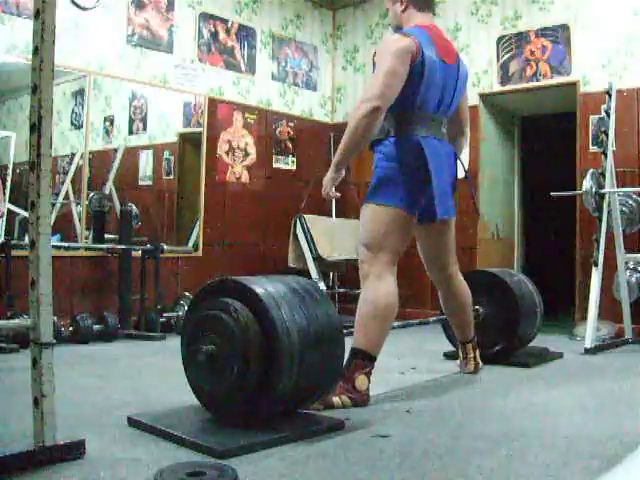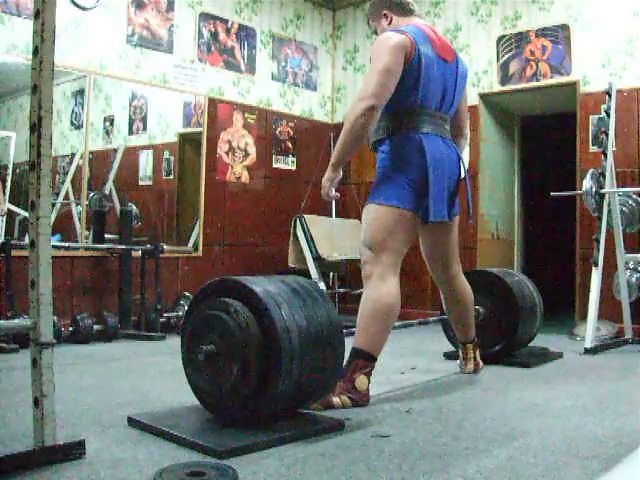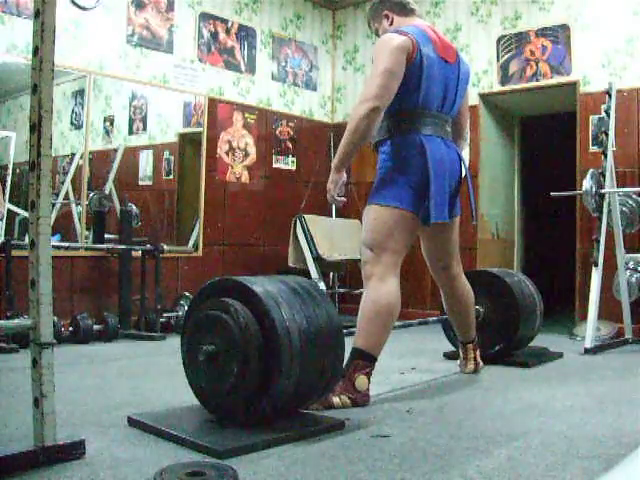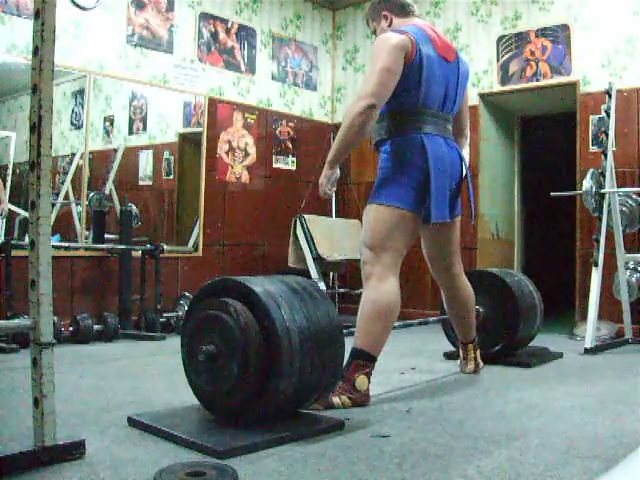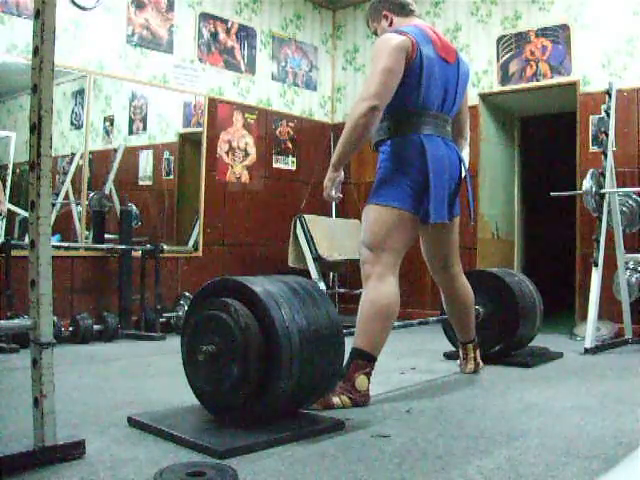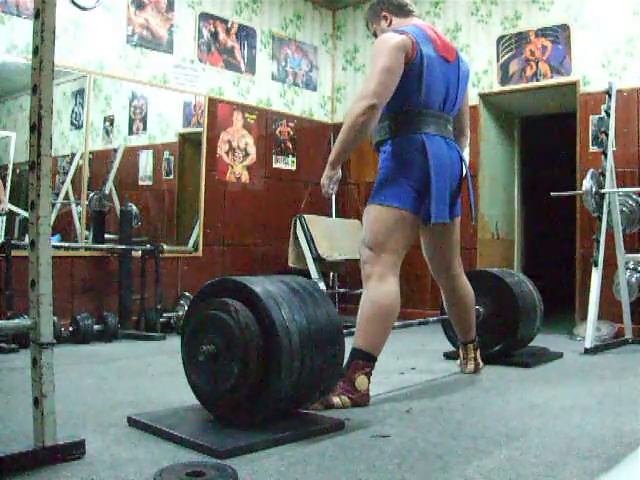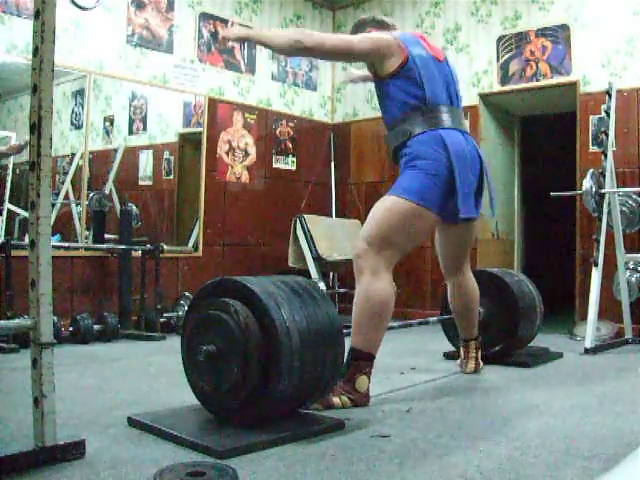
dt=0.7s
person 1, frame 1
left shoulder: (401, 41)
right shoulder: (454, 56)
left elbow: (373, 105)
left wrist: (337, 166)
left hip: (403, 157)
right hip: (440, 160)
left knee: (375, 266)
right knee: (445, 269)
left ankle: (355, 381)
right ankle: (469, 353)
person 1, frame 2
left shoulder: (395, 39)
right shoulder: (452, 55)
left elbow: (369, 104)
left wrist: (334, 166)
left hip: (407, 156)
right hip: (444, 160)
left knee: (378, 266)
right knee: (447, 269)
left ankle: (354, 382)
right ankle: (470, 353)
person 1, frame 3
left shoulder: (397, 40)
right shoulder: (455, 55)
left elbow: (372, 105)
left wrist: (338, 167)
left hip: (408, 156)
right hip: (445, 159)
left knee: (378, 266)
right knee: (448, 269)
left ankle: (355, 383)
right ankle: (471, 354)
person 1, frame 4
left shoulder: (396, 38)
right shoulder: (453, 53)
left elbow: (368, 102)
left wrist: (331, 163)
left hip: (409, 155)
right hip: (446, 159)
left knee: (378, 265)
right knee: (448, 269)
left ankle: (354, 382)
right ankle: (471, 354)
person 1, frame 5
left shoulder: (397, 39)
right shoulder: (454, 55)
left elbow: (371, 104)
left wrist: (335, 166)
left hip: (408, 156)
right hip: (445, 160)
left knee: (377, 266)
right knee: (447, 268)
left ankle: (355, 382)
right ankle: (471, 354)
person 1, frame 6
left shoulder: (396, 39)
right shoulder: (453, 54)
left elbow: (369, 103)
left wrist: (333, 163)
left hip: (409, 156)
right hip: (446, 160)
left knee: (377, 266)
right knee: (448, 269)
left ankle: (354, 382)
right ankle: (470, 352)
person 1, frame 7
left shoulder: (385, 44)
right shoulder: (430, 51)
left elbow: (309, 42)
left wrist: (251, 33)
right wrist: (373, 76)
left hip: (432, 160)
right hip: (467, 158)
left knee: (371, 260)
right knee: (457, 268)
left ankle: (355, 382)
right ankle: (471, 352)
